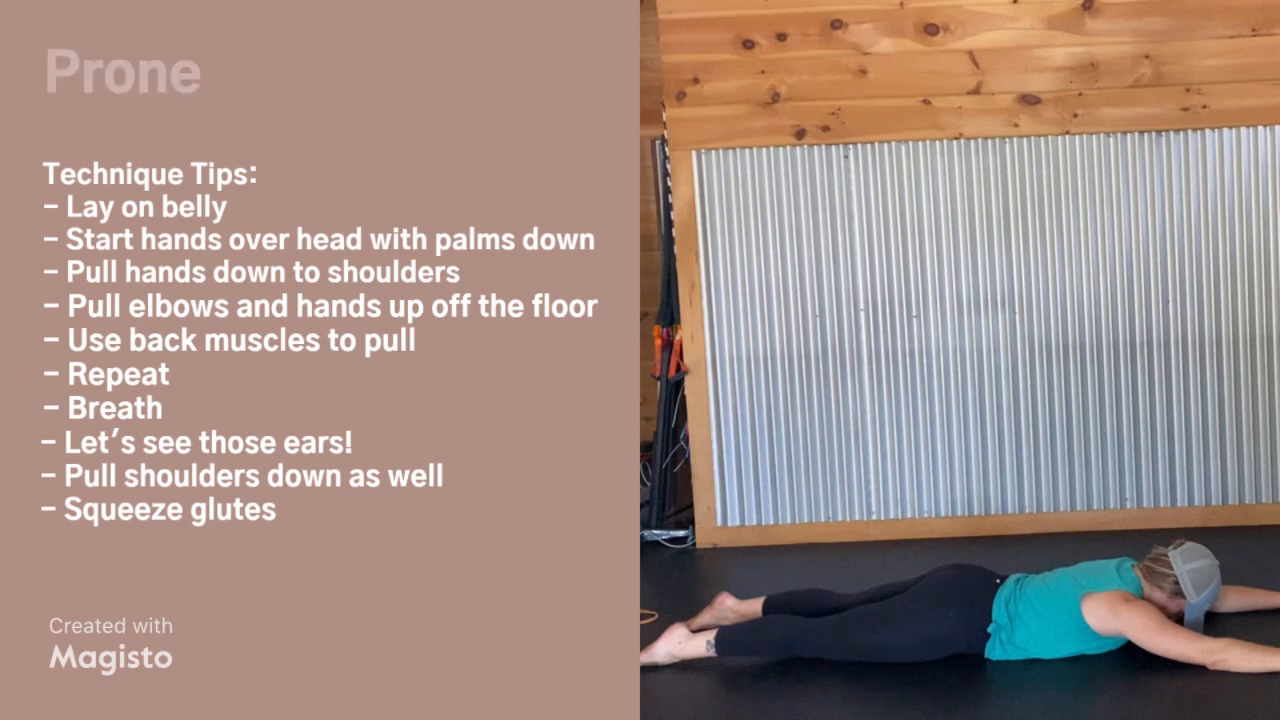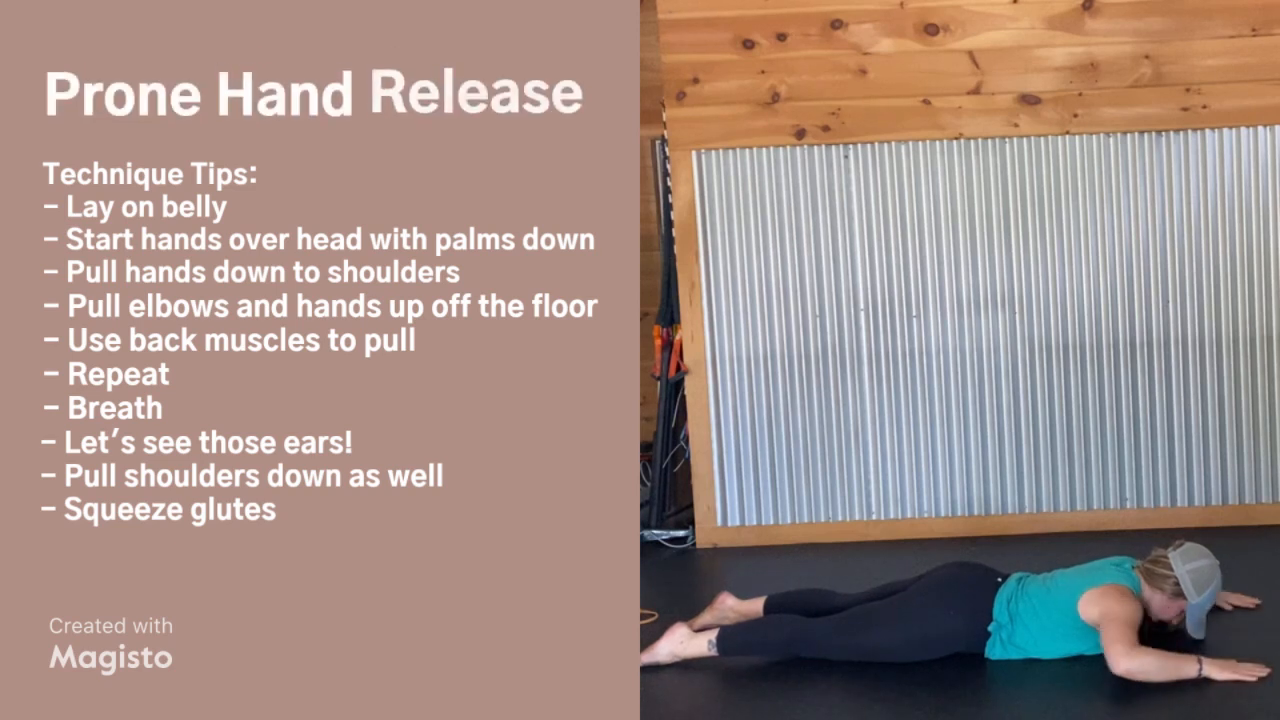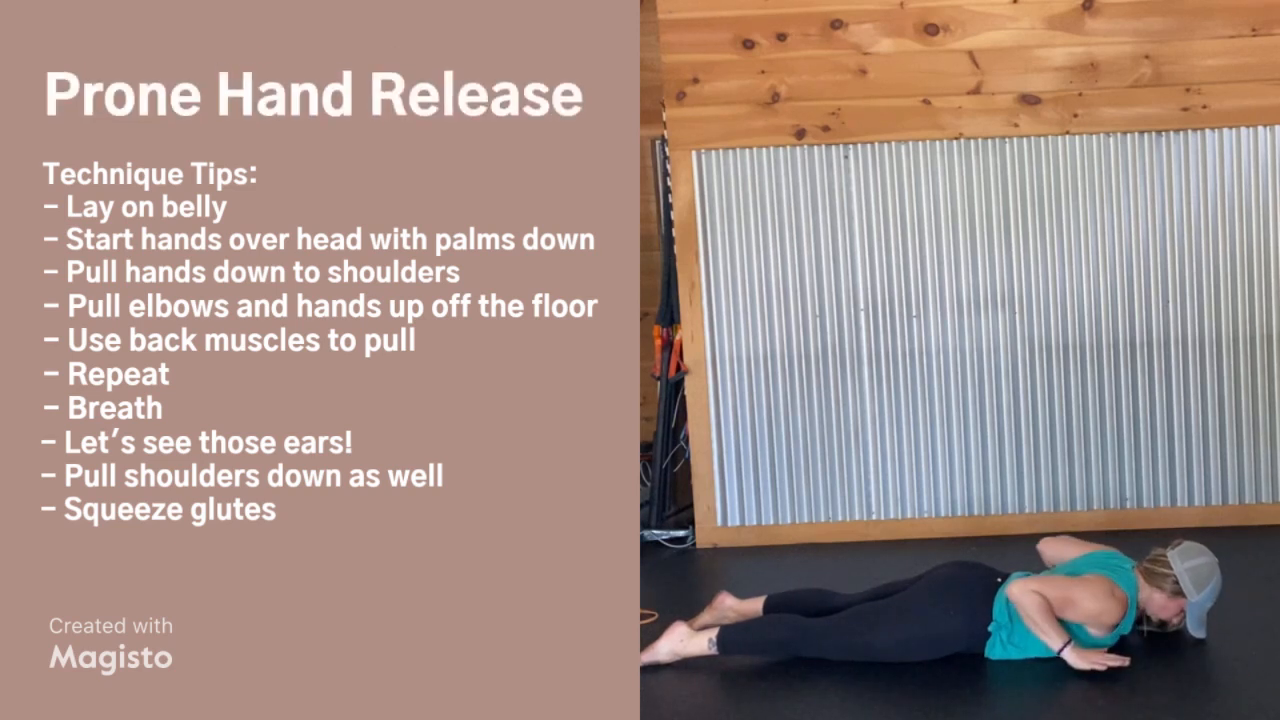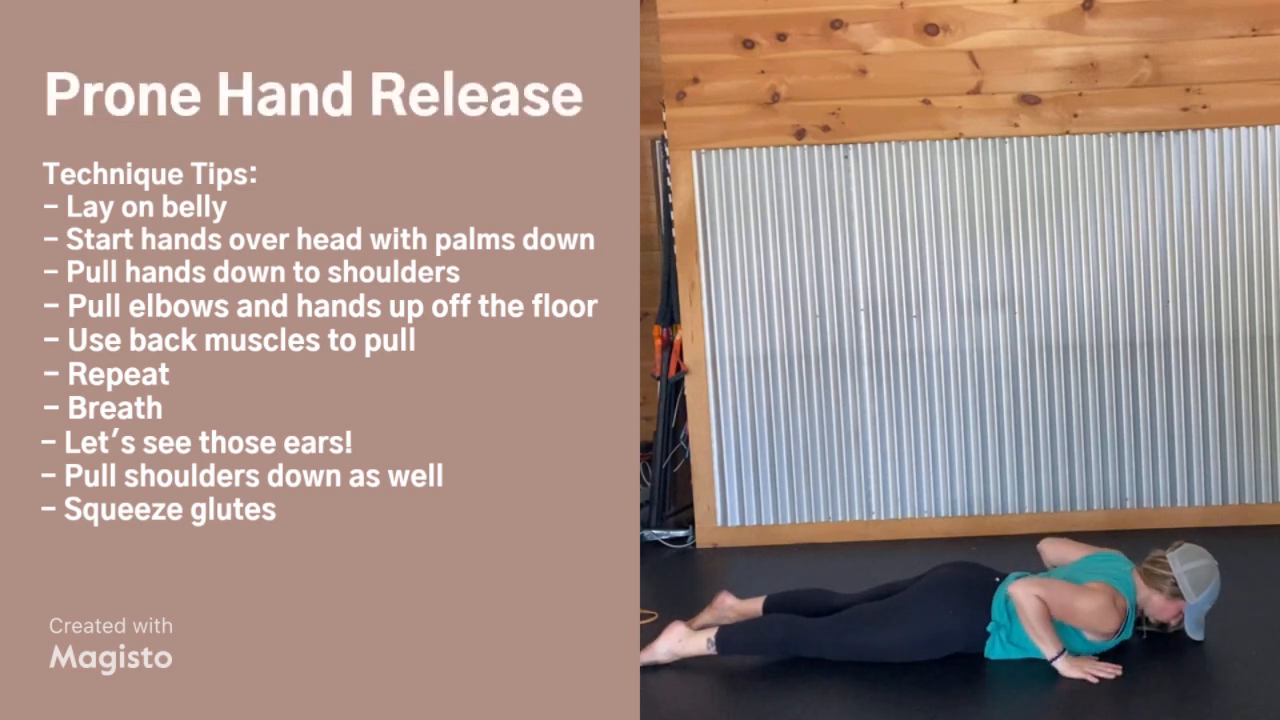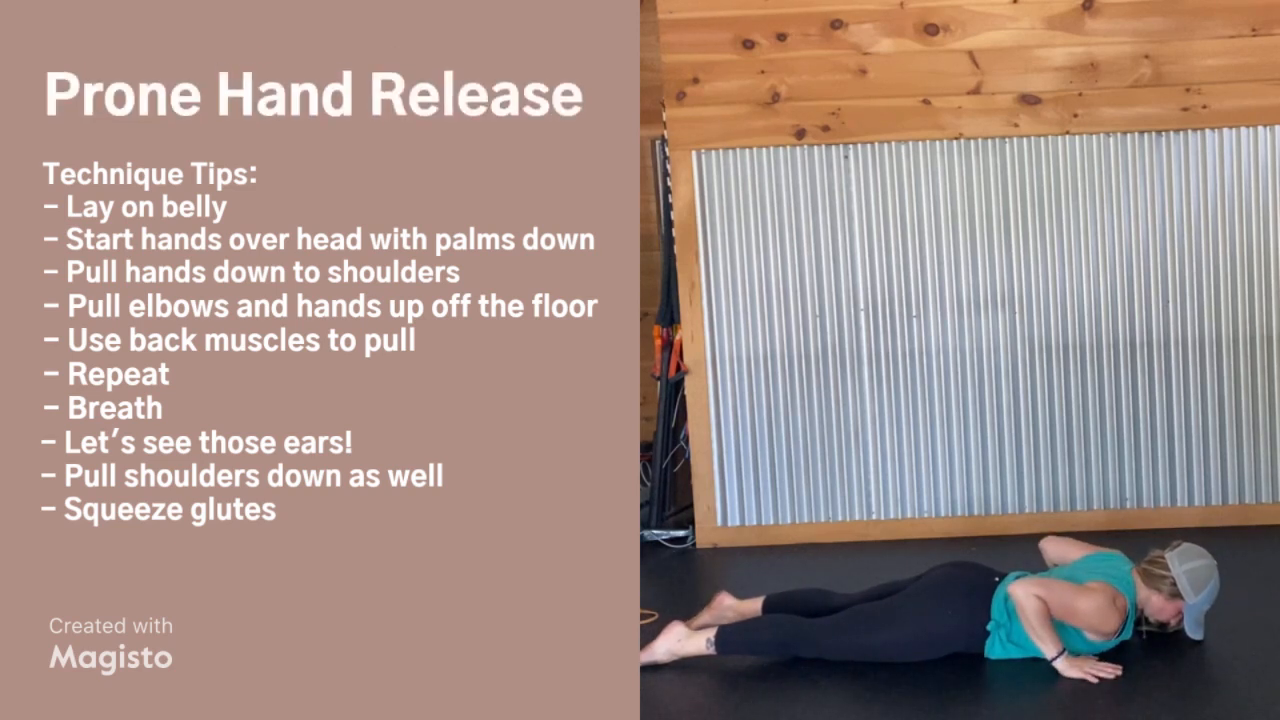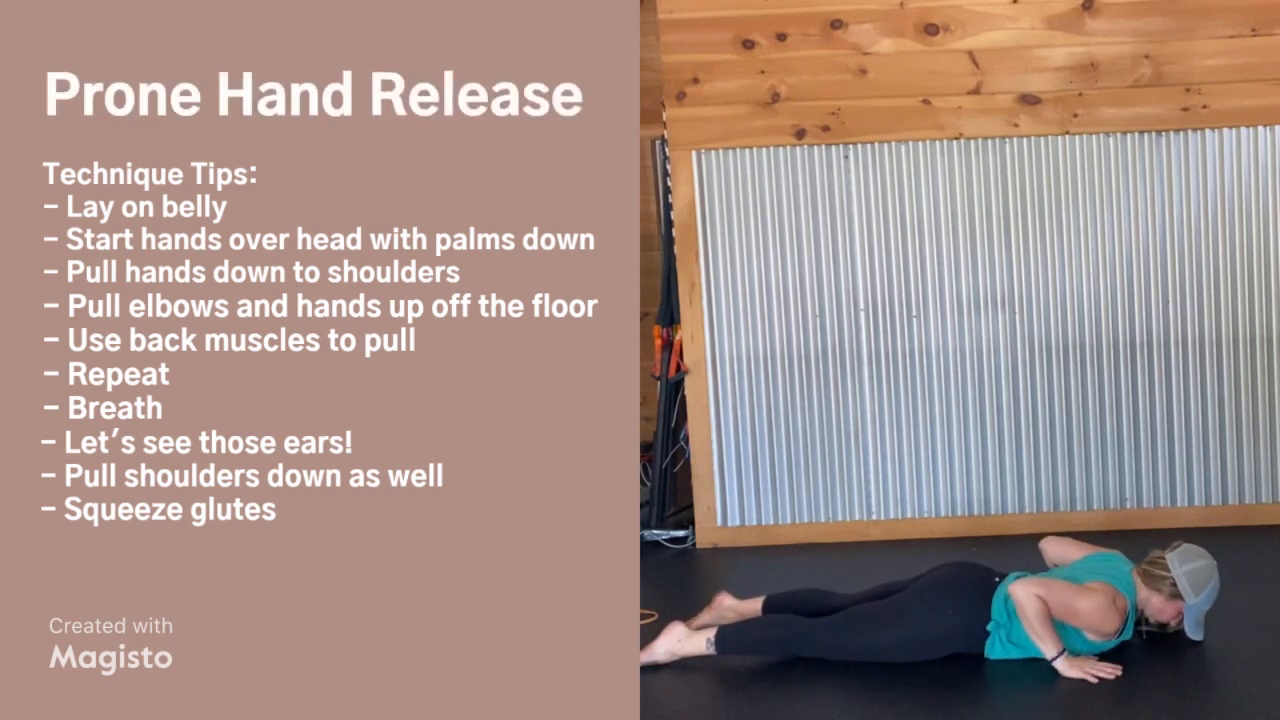
dt=0.7s
person 1, frame 1
left shoulder: (1139, 571)
right shoulder: (1127, 609)
left elbow: (1213, 598)
right elbow: (1213, 653)
left hip: (970, 591)
right hip: (963, 620)
left knee: (843, 607)
right knee: (819, 640)
left ankle: (737, 608)
right ankle: (687, 643)
person 1, frame 2
left shoulder: (1134, 568)
right shoulder: (1121, 602)
right elbow: (1127, 663)
left wrist: (1215, 594)
right wrist: (1212, 667)
left hip: (972, 587)
right hip: (962, 619)
left knee: (841, 606)
right knee: (820, 639)
left ankle: (738, 606)
right ankle: (691, 642)
person 1, frame 3
left shoulder: (1116, 562)
right shoulder: (1111, 605)
left elbow: (1046, 546)
right elbow: (1022, 590)
right wrist: (1071, 651)
left hip: (966, 586)
right hip: (960, 620)
left knee: (842, 606)
right knee: (817, 639)
left ankle: (736, 606)
right ankle: (689, 641)
person 1, frame 4
left shoulder: (1115, 563)
right shoulder: (1110, 611)
left elbow: (1047, 547)
right elbow: (1025, 590)
right wrist: (1062, 659)
left hip: (966, 586)
right hip: (957, 618)
left knee: (839, 607)
right knee: (817, 638)
left ankle: (735, 605)
right ankle: (688, 639)
person 1, frame 5
left shoulder: (1115, 562)
right shoulder: (1110, 612)
left elbow: (1049, 543)
right elbow: (1024, 589)
right wrist: (1062, 659)
left hip: (965, 586)
right hip: (957, 618)
left knee: (840, 606)
right knee: (817, 638)
left ankle: (735, 605)
right ankle: (687, 640)
person 1, frame 6
left shoulder: (1115, 563)
right shoulder: (1110, 612)
left elbow: (1049, 544)
right elbow: (1026, 591)
right wrist: (1062, 659)
left hip: (966, 586)
right hip: (958, 619)
left knee: (841, 606)
right knee: (819, 639)
left ankle: (735, 606)
right ankle: (688, 641)
